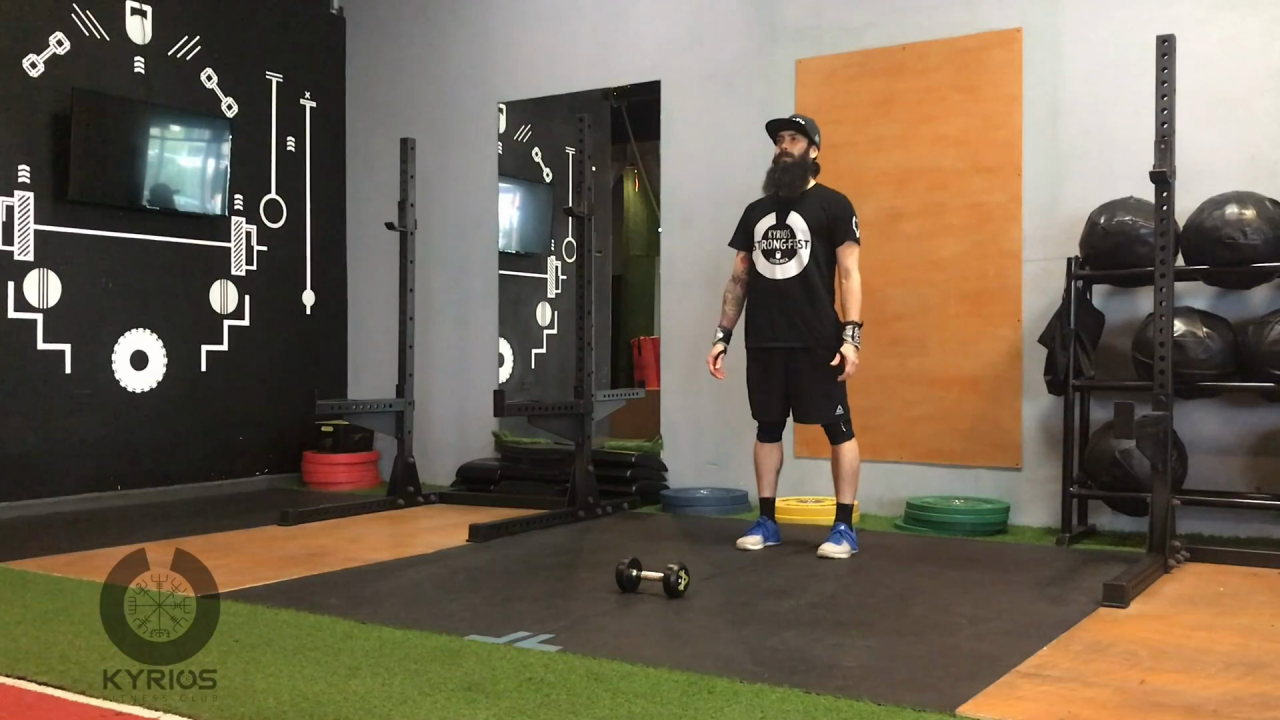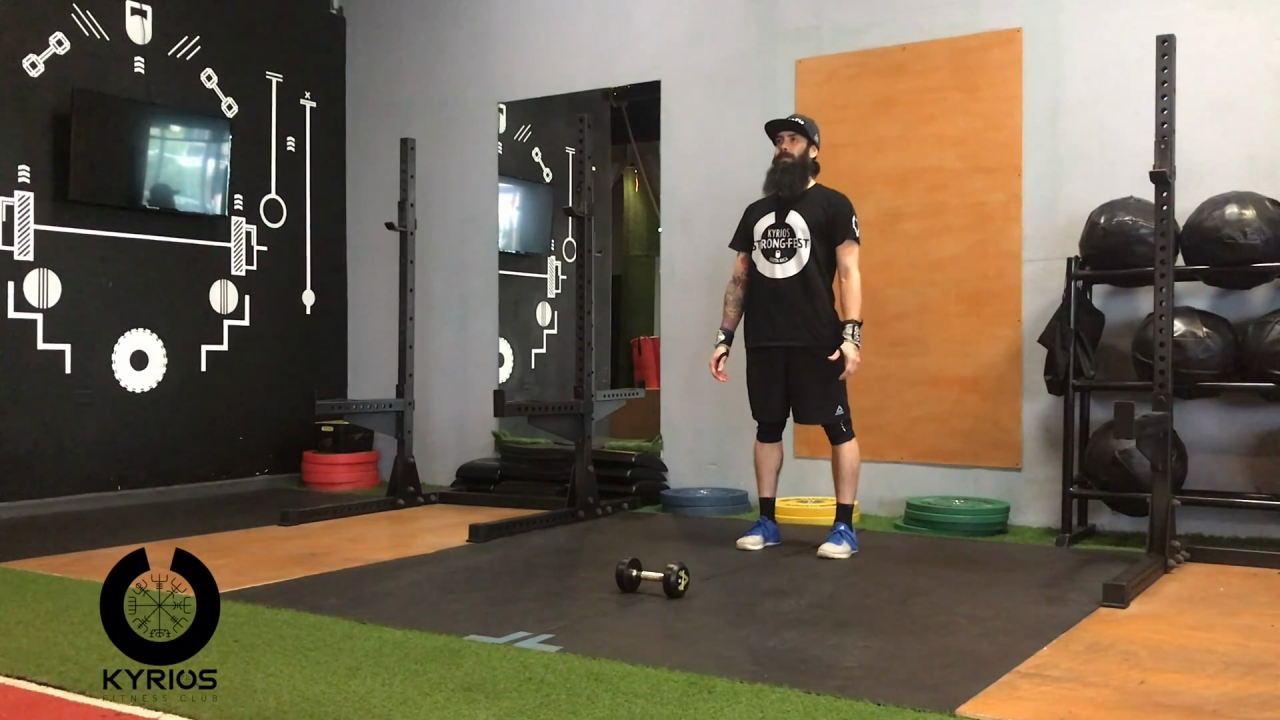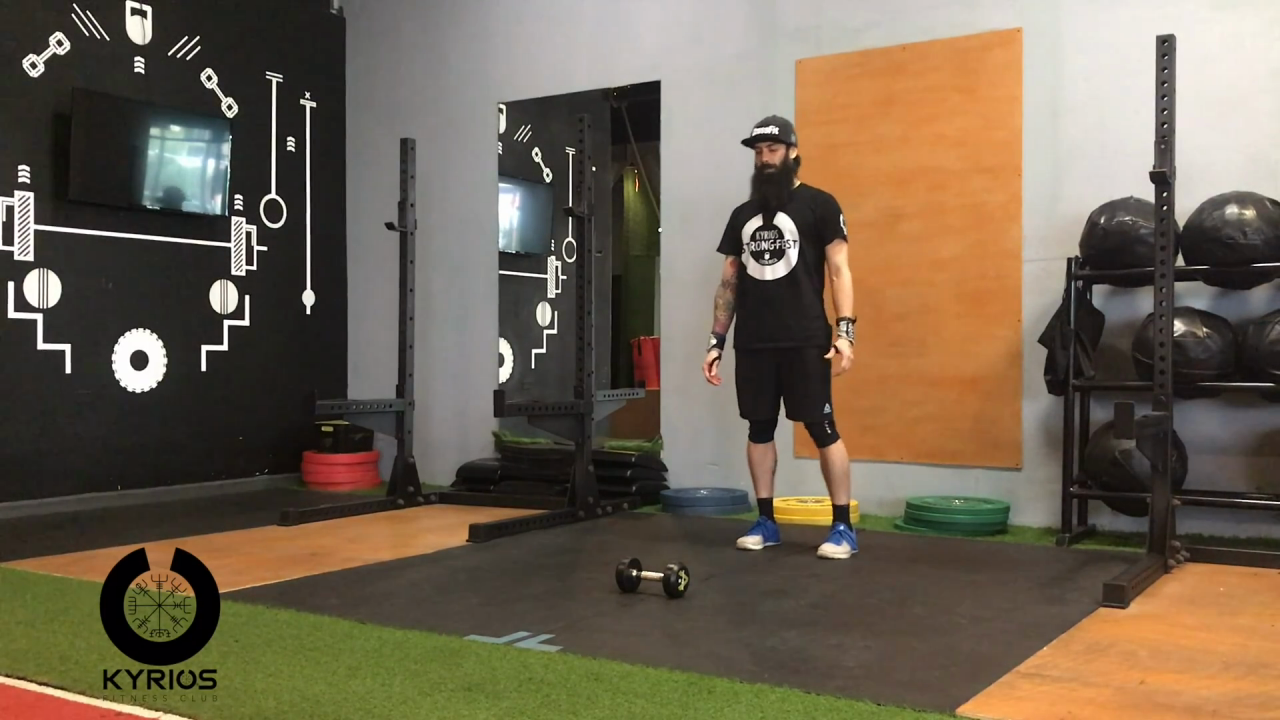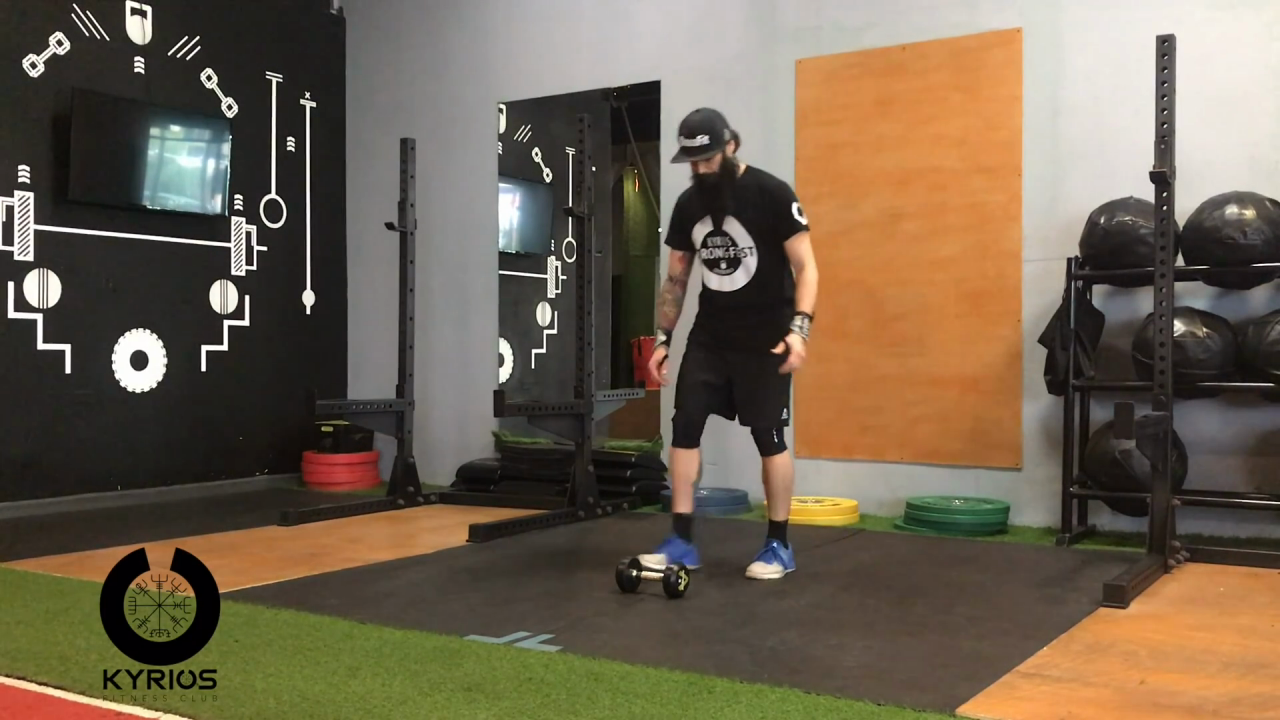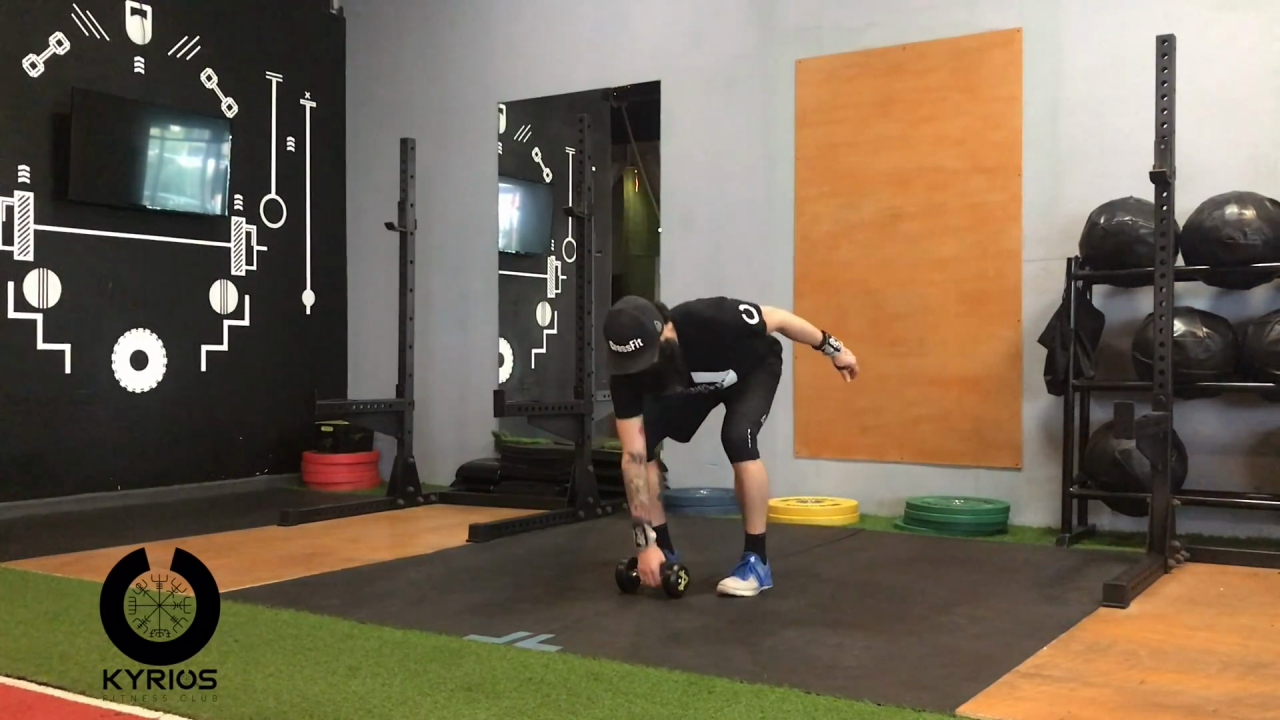
dt=1s
person 1, frame 1
left shoulder: (833, 205)
right shoulder: (756, 211)
left elbow: (849, 273)
right elbow: (739, 277)
left wrist: (851, 336)
right wrist: (722, 335)
left hip: (816, 340)
right hip: (763, 340)
left knee: (838, 427)
right knee: (767, 426)
left ankle: (844, 526)
right ankle: (766, 521)
person 1, frame 2
left shoulder: (832, 205)
right shoulder: (756, 212)
left elbow: (848, 272)
right elbow: (739, 278)
left wrist: (851, 334)
right wrist: (724, 337)
left hip: (816, 339)
right hip: (763, 340)
left knee: (838, 427)
right knee: (768, 426)
left ankle: (844, 526)
right ankle: (767, 521)
person 1, frame 3
left shoulder: (818, 204)
right shoulder: (742, 214)
left elbow: (839, 271)
right elbow: (729, 282)
left wrist: (844, 330)
right wrist: (716, 341)
left hip: (804, 338)
right hip: (753, 340)
left knee: (820, 427)
right knee: (760, 427)
left ankle: (843, 526)
right ankle: (766, 522)
person 1, frame 4
left shoulder: (770, 194)
right shoulder: (688, 204)
left elbow: (805, 267)
right elbow: (676, 277)
left wrist: (798, 328)
right wrist: (662, 339)
left hip: (763, 337)
right hip: (710, 334)
left knee: (768, 436)
right knee: (685, 426)
left ankle: (779, 544)
right ankle: (681, 539)
person 1, frame 5
left shoulder: (712, 320)
right shoulder: (628, 371)
left elbow: (779, 319)
right elbow: (632, 456)
left wrist: (832, 348)
right wrist: (646, 541)
left hip: (753, 369)
left knee: (737, 437)
right knee: (641, 439)
left ankle: (756, 559)
right ankle: (664, 552)
